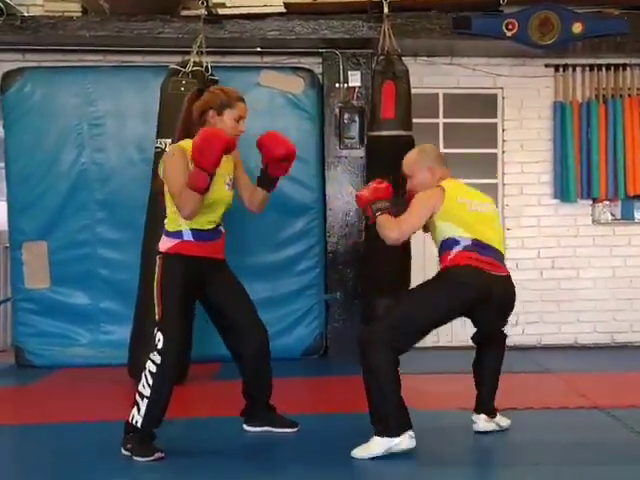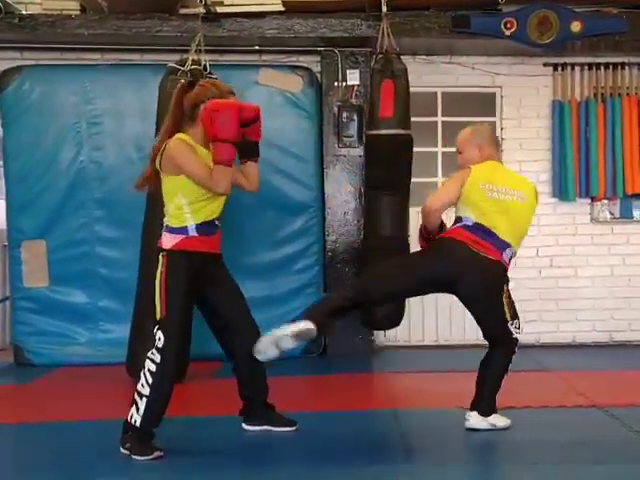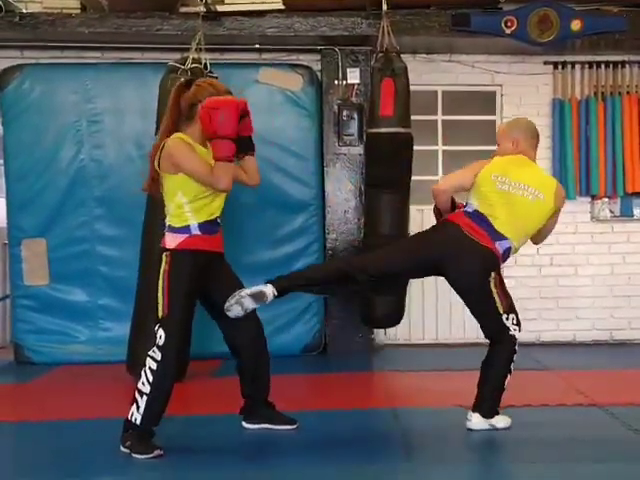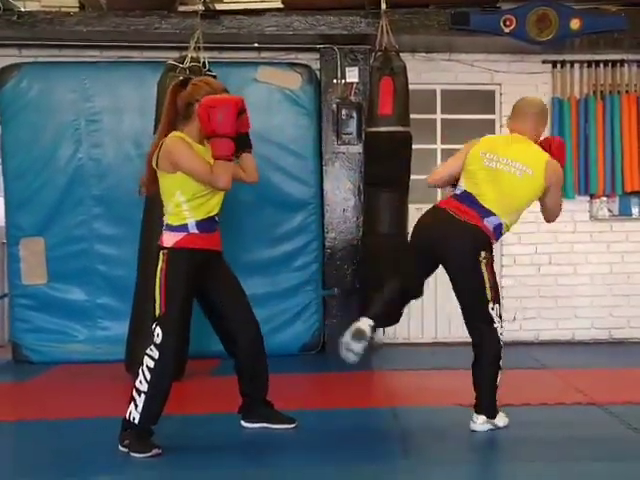
dt=0.2s
person 1, frame 1
left shoulder: (231, 156)
right shoulder: (179, 153)
left elbow: (254, 206)
right elbow: (186, 209)
left wrist: (272, 170)
right wrist: (205, 166)
left hip: (213, 260)
right hip: (178, 259)
left knee: (253, 333)
right knee: (170, 347)
left ankle: (258, 412)
right ankle: (137, 433)
person 1, frame 2
left shoulder: (213, 147)
right shoulder: (177, 146)
left elbow: (250, 185)
right elbow: (219, 186)
left wrist: (248, 141)
right wrist: (225, 140)
left hip: (210, 256)
right hip: (180, 256)
left knee: (245, 332)
right knee: (170, 344)
left ankle: (256, 411)
right ankle: (136, 433)
person 1, frame 3
left shoulder: (209, 148)
right shoulder: (176, 146)
left elbow: (252, 179)
right elbow: (222, 182)
left wrist: (242, 137)
right wrist: (224, 137)
left hip: (212, 254)
right hip: (183, 255)
left knee: (249, 329)
right knee: (171, 342)
left ankle: (257, 408)
right ankle: (136, 431)
person 1, frame 4
left shoulder: (206, 146)
right shoulder: (174, 145)
left elbow: (250, 175)
right elbow: (221, 181)
left wrist: (239, 134)
right wrist: (223, 135)
left hip: (210, 252)
right hip: (180, 254)
left knee: (246, 328)
right knee: (168, 341)
left ankle: (255, 407)
right ankle: (134, 430)
person 2, frame 1
left shoulder: (434, 194)
right shoulder: (482, 199)
left elbow: (395, 234)
left wrist: (378, 209)
left hip: (459, 281)
right hip: (501, 287)
left knee: (374, 339)
right knee: (491, 339)
left ankle: (393, 431)
right ankle: (486, 414)
person 2, frame 2
left shoulder: (469, 175)
right shoulder: (531, 190)
left elbow: (432, 206)
left wrist: (432, 234)
left hip: (445, 256)
right hip: (487, 273)
left knee: (363, 288)
right knee: (505, 341)
left ankle: (308, 324)
right ankle: (482, 412)
person 2, frame 3
left shoulder: (488, 165)
right shoulder: (555, 191)
left elbow: (441, 189)
right elbow: (538, 237)
left hip: (441, 240)
right hip: (478, 260)
left knee: (354, 268)
right knee: (504, 337)
left ankle: (272, 288)
right ankle: (485, 413)
person 2, frame 4
left shoulder: (480, 144)
right shoulder: (548, 166)
left elbow: (434, 179)
right elbow: (550, 215)
left hip: (435, 222)
right hip: (470, 240)
left knee: (405, 281)
right knee: (485, 328)
left ankle: (367, 321)
right ankle: (485, 413)
